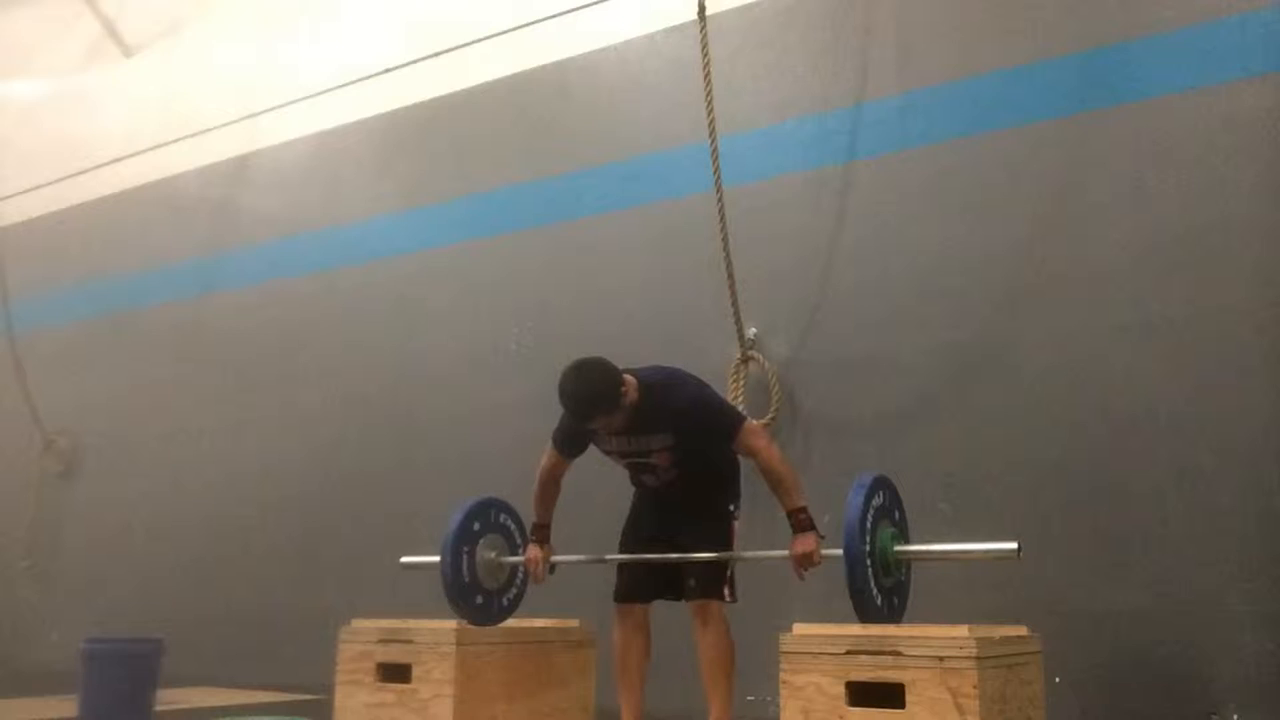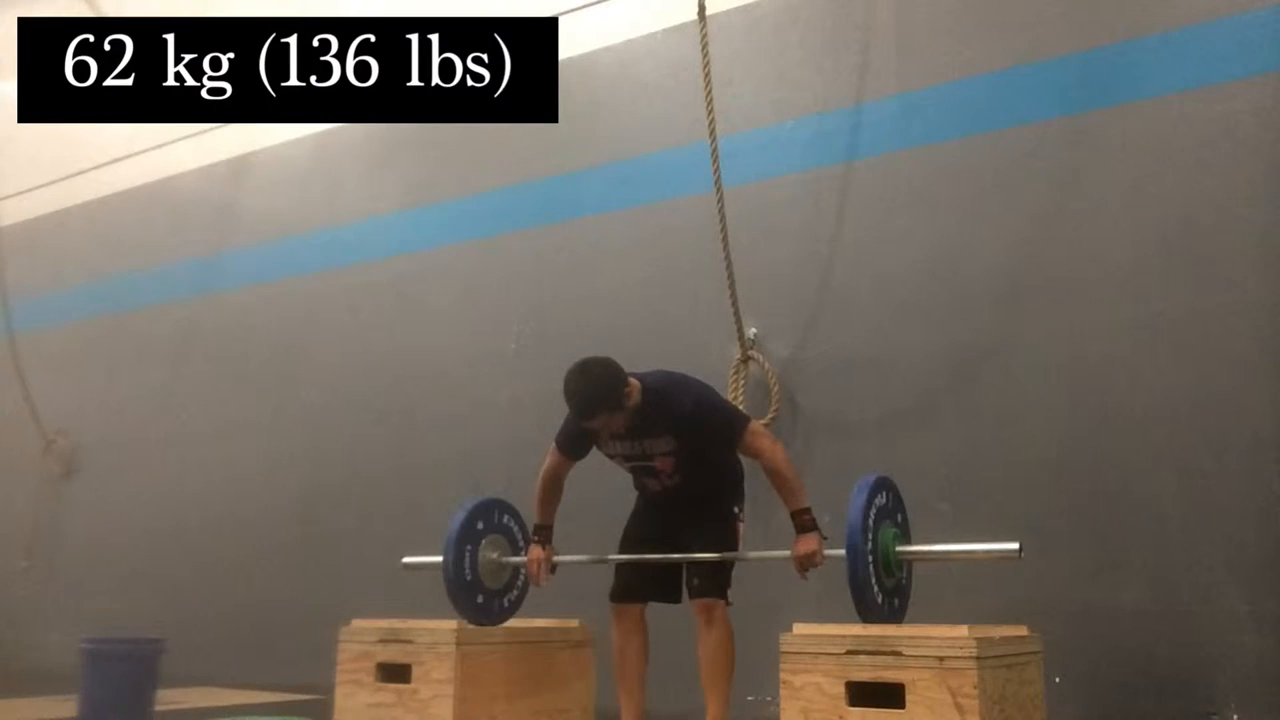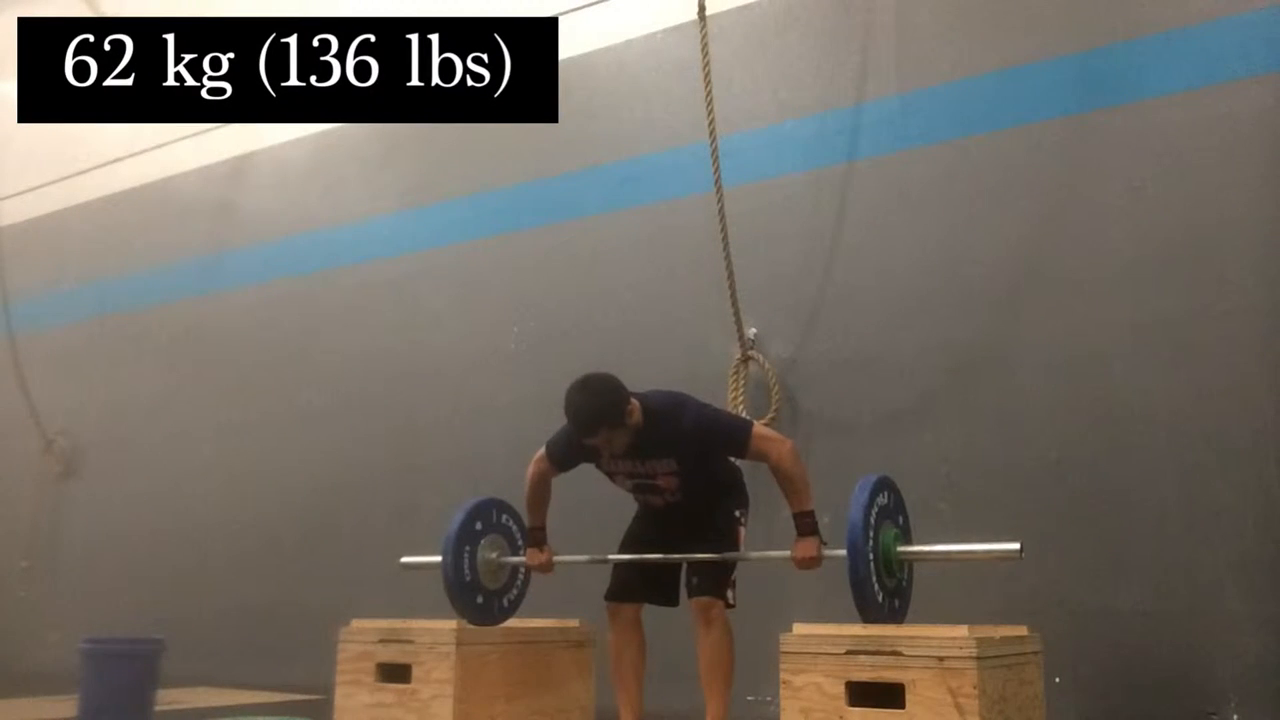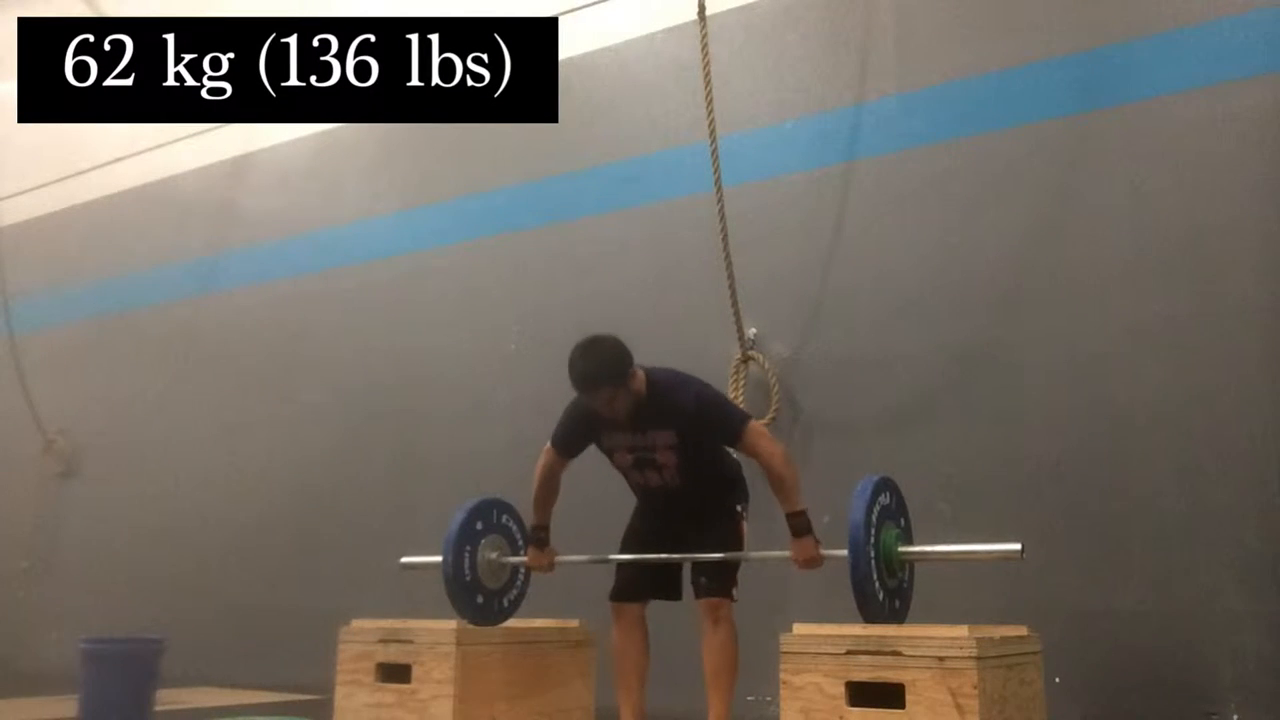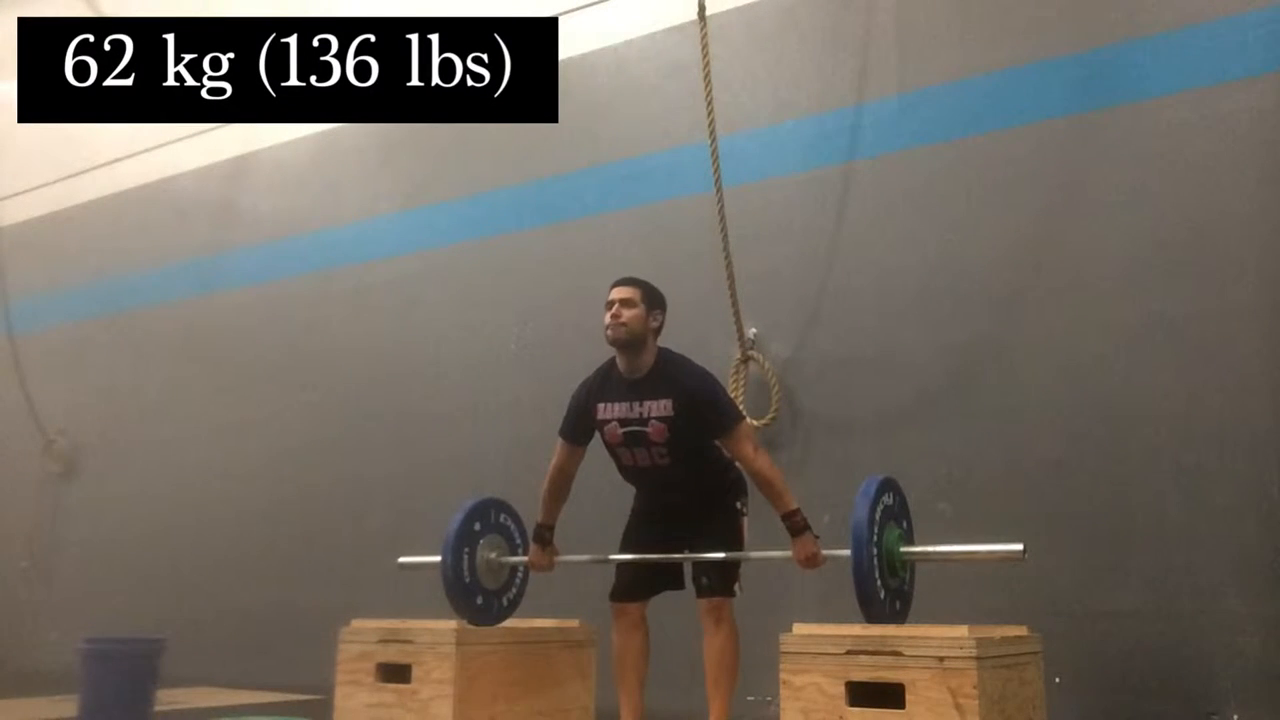
dt=1s
person 1, frame 1
left shoulder: (681, 397)
right shoulder: (583, 412)
left elbow: (762, 447)
right elbow: (551, 469)
left wrist: (802, 526)
right wrist: (539, 536)
left hip: (709, 498)
right hip: (653, 499)
left knee: (705, 605)
right knee: (628, 607)
person 1, frame 2
left shoulder: (684, 400)
right shoulder: (586, 417)
left elbow: (768, 448)
right elbow: (554, 470)
left wrist: (805, 527)
right wrist: (541, 537)
left hip: (712, 502)
right hip: (655, 504)
left knee: (708, 605)
right knee: (625, 606)
person 1, frame 3
left shoulder: (684, 419)
right shoulder: (582, 434)
left elbow: (780, 449)
right elbow: (538, 469)
left wrist: (806, 530)
right wrist: (536, 540)
left hip: (715, 509)
right hip: (656, 512)
left knee: (707, 605)
right knee: (620, 607)
person 1, frame 4
left shoulder: (686, 397)
right shoulder: (585, 413)
left elbow: (769, 449)
right elbow: (549, 467)
left wrist: (800, 531)
right wrist: (539, 539)
left hip: (716, 506)
right hip: (655, 509)
left knee: (713, 605)
right knee: (625, 606)
person 1, frame 5
left shoulder: (689, 382)
right shoulder: (593, 392)
left elbow: (750, 453)
right elbow: (563, 466)
left wrist: (799, 529)
right wrist: (542, 536)
left hip: (711, 504)
right hip: (652, 505)
left knee: (714, 605)
right knee: (625, 607)
